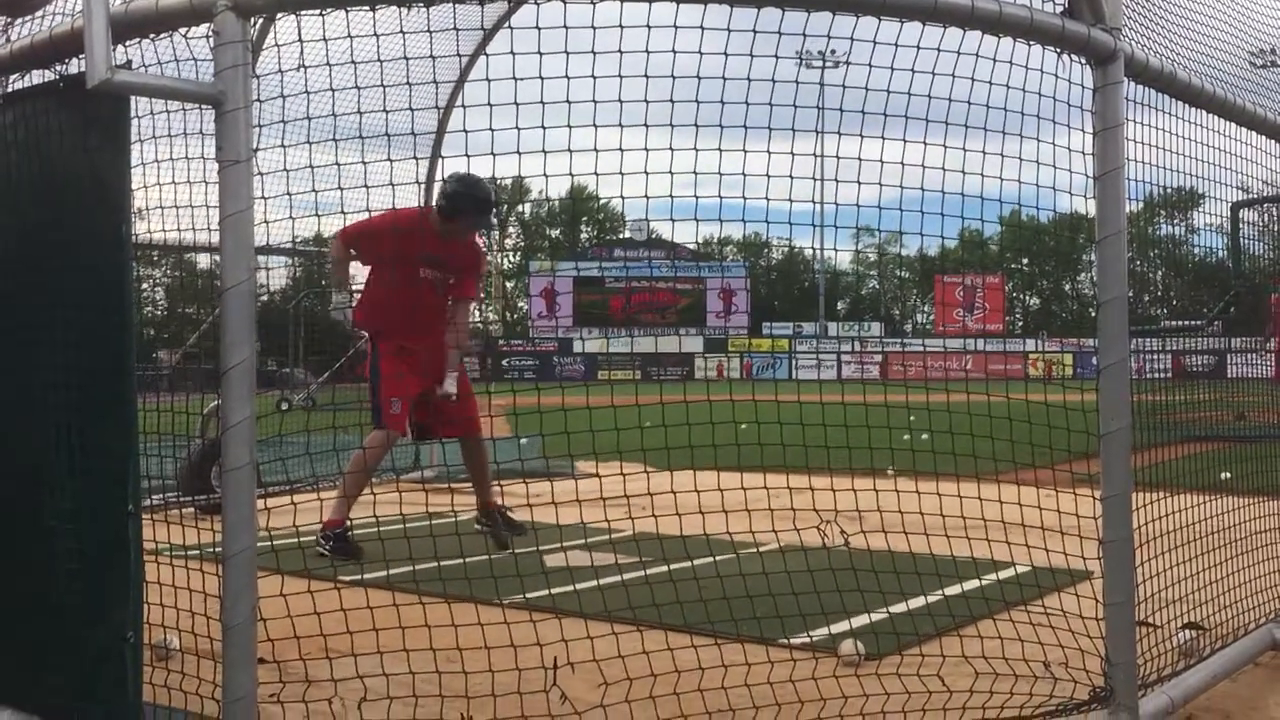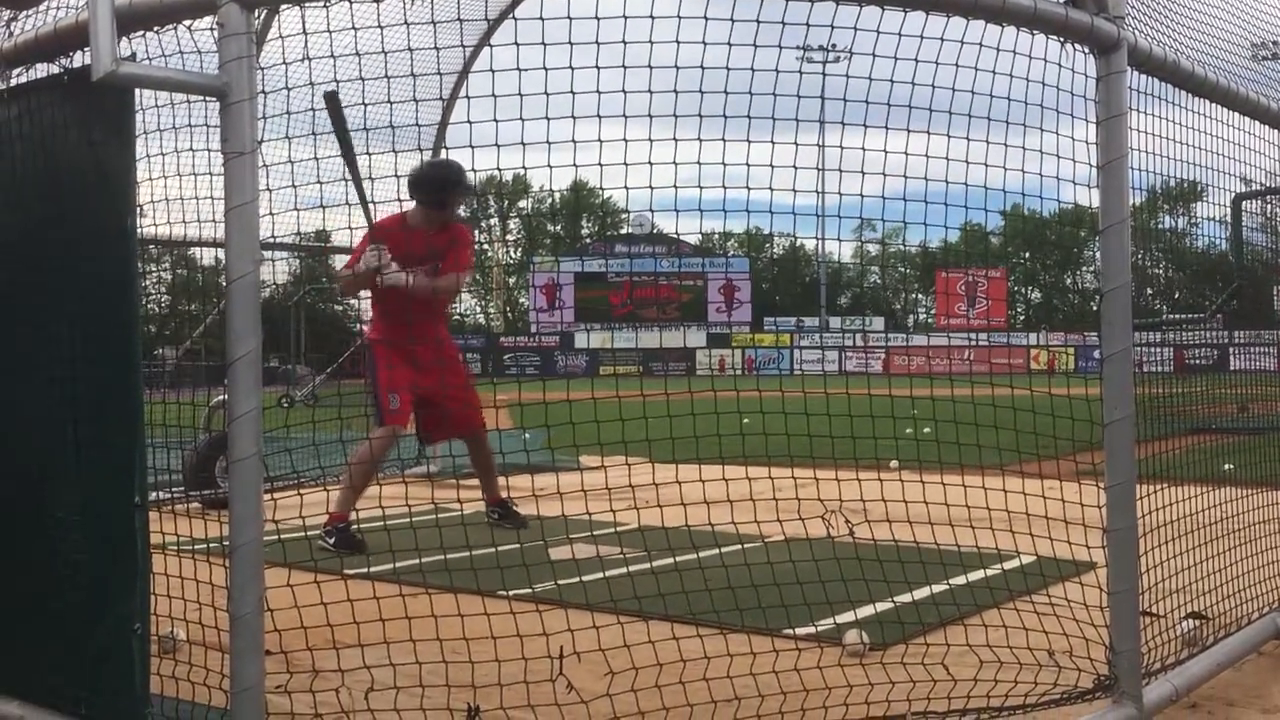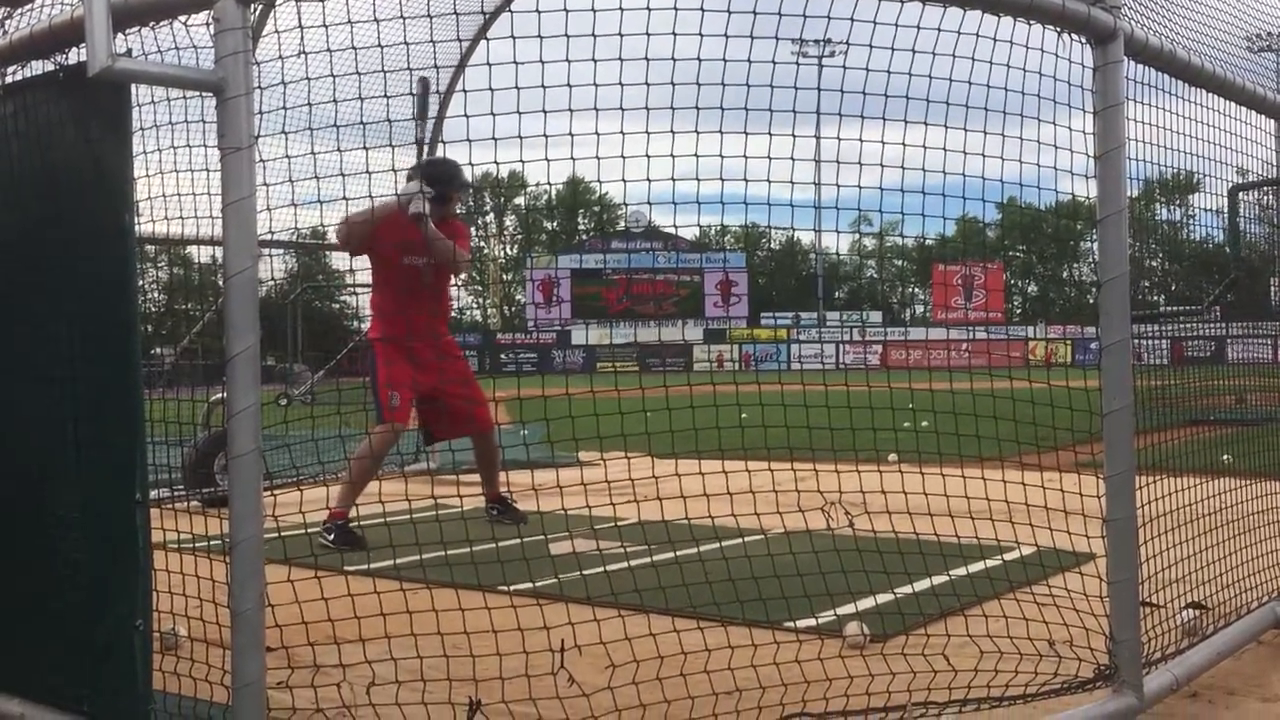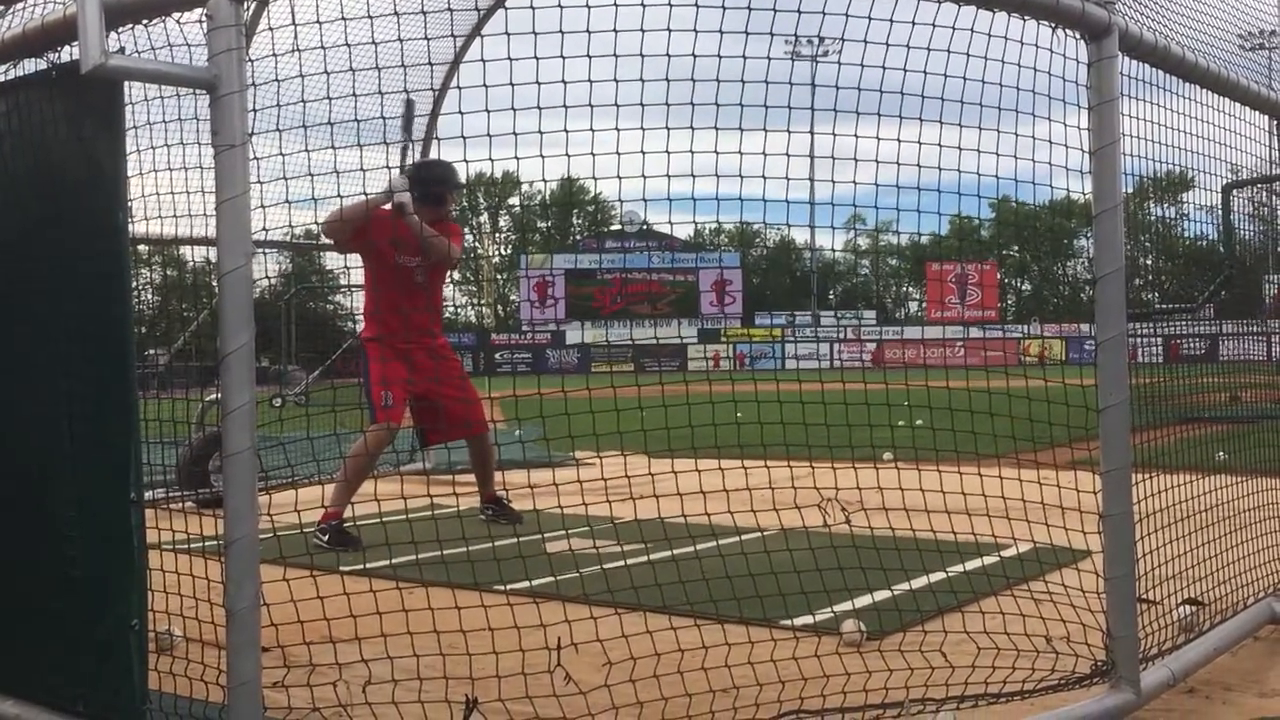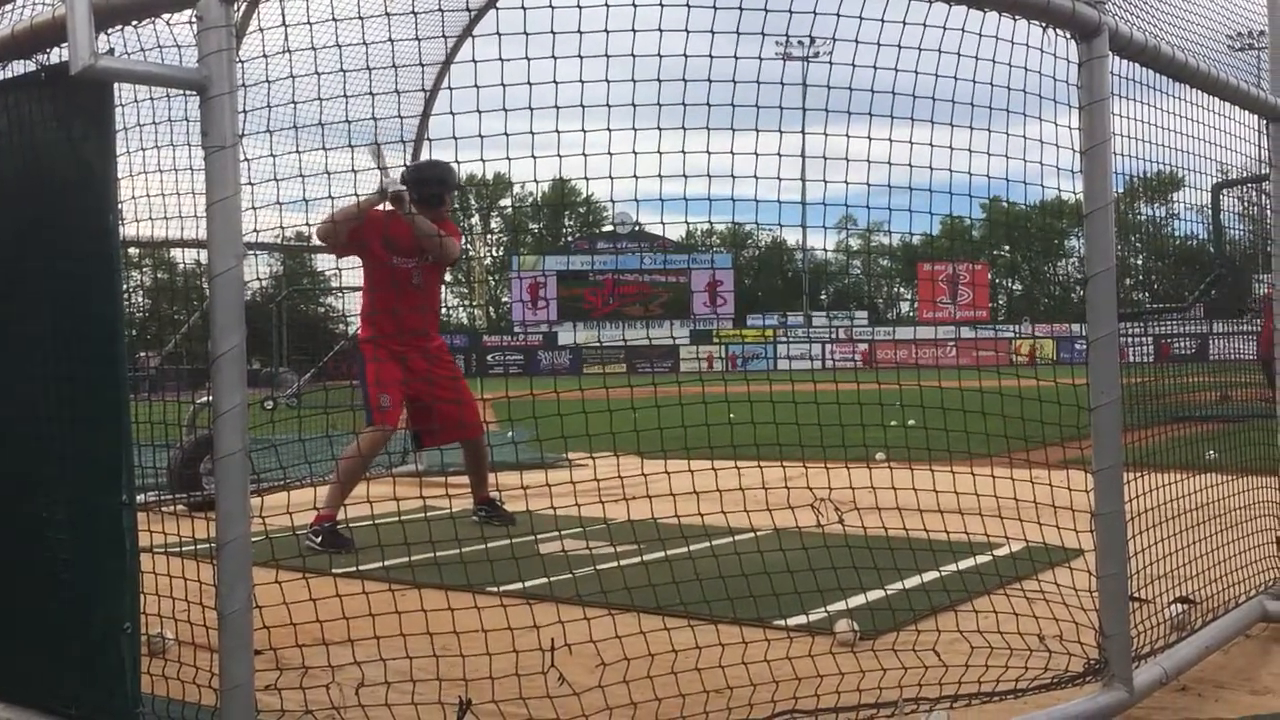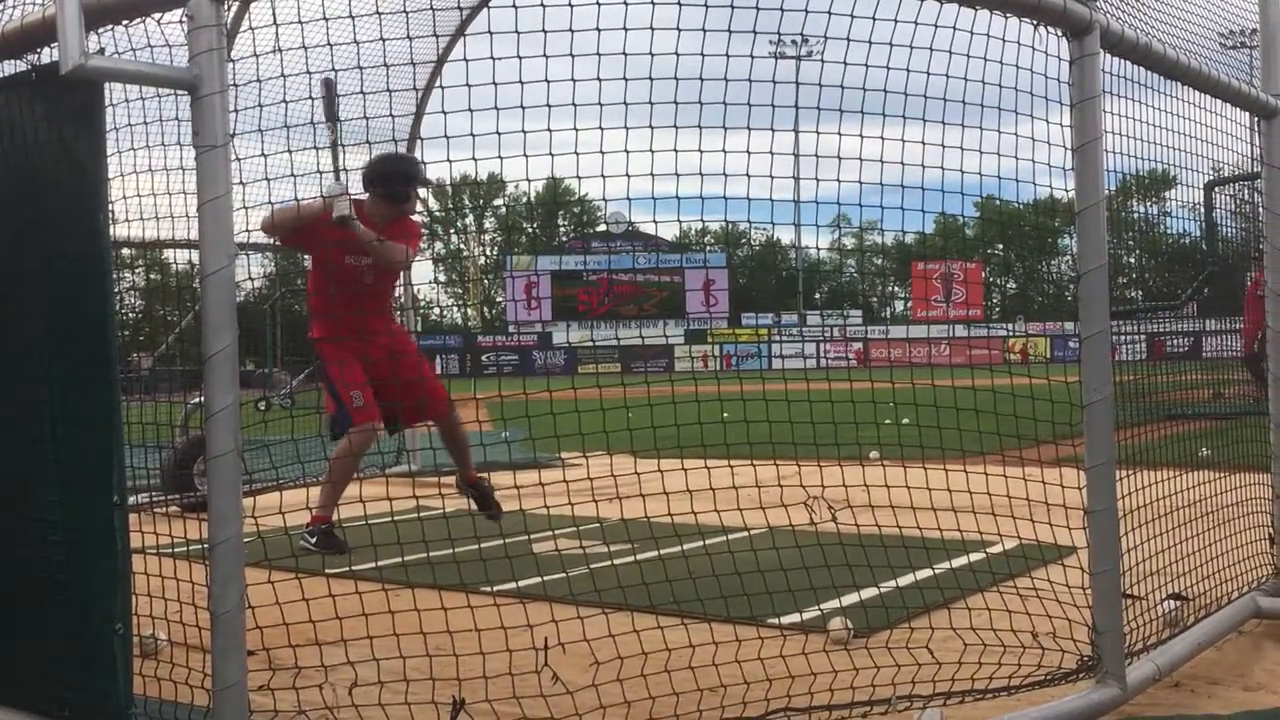
dt=0.5s
person 1, frame 1
left shoulder: (469, 251)
right shoulder: (402, 224)
left elbow: (459, 315)
right elbow: (341, 241)
left wrist: (452, 374)
right wrist: (341, 294)
left hip: (437, 346)
right hip: (392, 342)
left knee: (470, 426)
right knee: (387, 431)
left ankle: (488, 510)
right ankle: (333, 527)
person 1, frame 2
left shoulder: (459, 235)
right shoulder: (386, 231)
left elbow: (454, 286)
right elbow: (344, 287)
left wrist: (406, 279)
right wrist: (368, 265)
left hip: (437, 346)
right hip: (391, 346)
left knee: (475, 426)
right knee: (389, 429)
left ankle: (495, 503)
right ankle: (335, 523)
person 1, frame 3
left shoulder: (455, 229)
right shoulder: (387, 224)
left elbow: (459, 265)
right elbow: (343, 234)
left wrist: (425, 224)
right wrist: (399, 203)
left hip: (438, 344)
right hip: (392, 344)
left knee: (482, 422)
right knee: (391, 427)
left ankle: (494, 500)
right ankle: (335, 519)
person 1, frame 4
left shoulder: (447, 229)
right shoulder: (378, 223)
left elbow: (449, 256)
right elbow: (330, 228)
left wrist: (409, 215)
right wrist: (384, 198)
left hip: (431, 345)
right hip: (385, 344)
left knee: (476, 423)
right knee: (384, 427)
left ankle: (489, 500)
right ankle: (329, 520)
person 1, frame 5
left shoulder: (444, 228)
right shoulder: (377, 224)
left elbow: (449, 252)
right elbow: (325, 233)
left wrist: (407, 210)
right wrist: (377, 198)
left hip: (429, 347)
right hip: (382, 345)
left knee: (472, 427)
right knee: (380, 429)
left ankle: (483, 502)
right ankle: (322, 522)
person 1, frame 6
left shoulder: (406, 227)
right shoulder: (327, 219)
left elbow: (399, 260)
right elbow: (268, 225)
left wrist: (352, 225)
right wrist: (323, 206)
left hip: (384, 335)
right hip: (336, 339)
left knee: (442, 406)
right knee: (363, 428)
left ankle: (470, 479)
right ankle: (316, 525)
